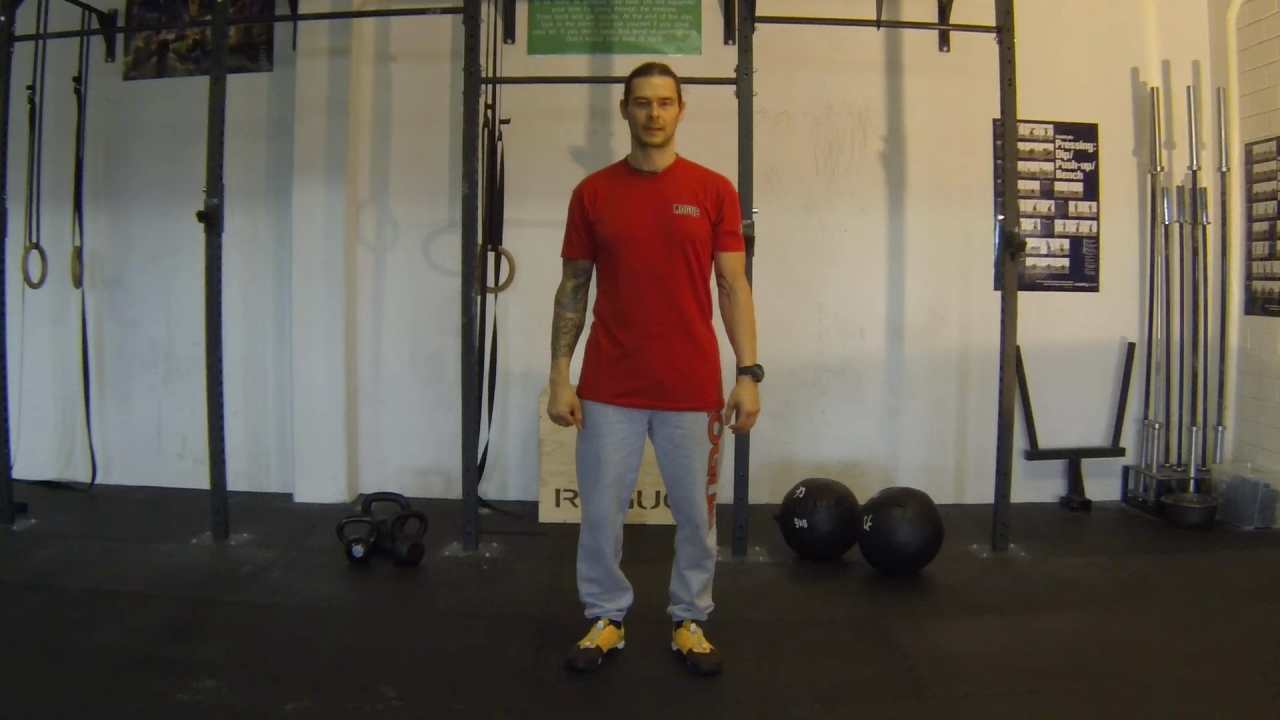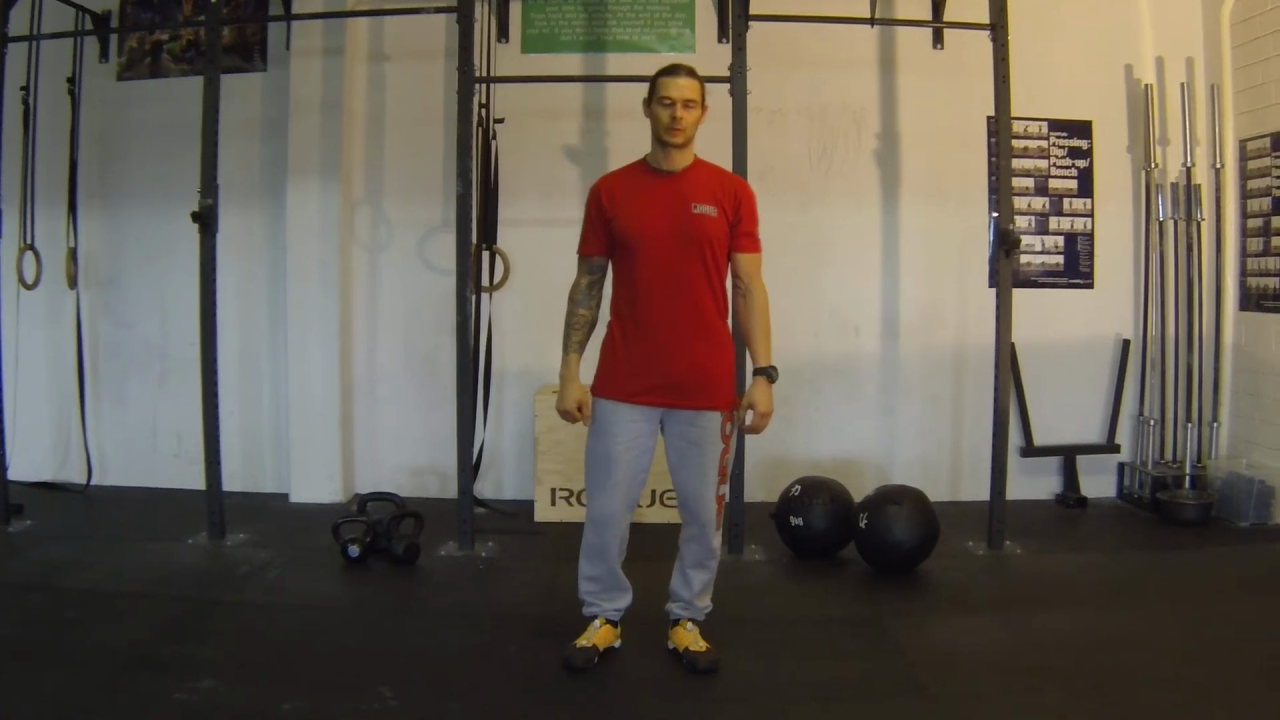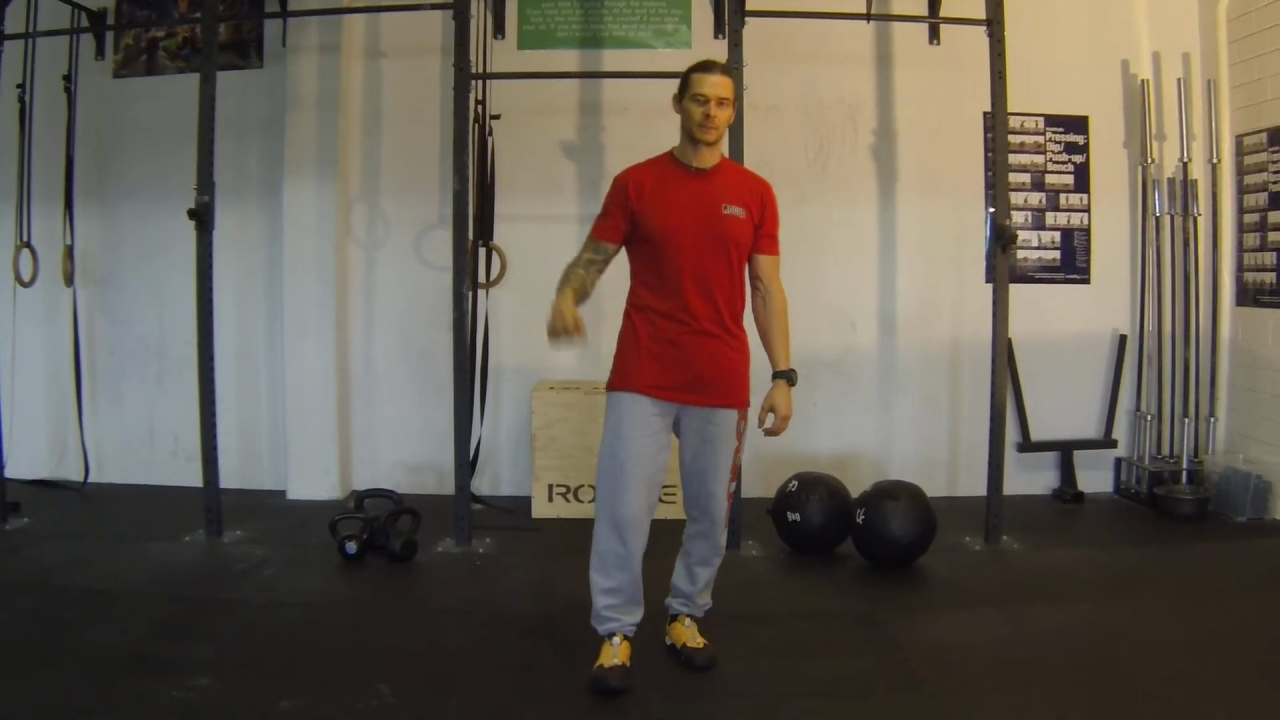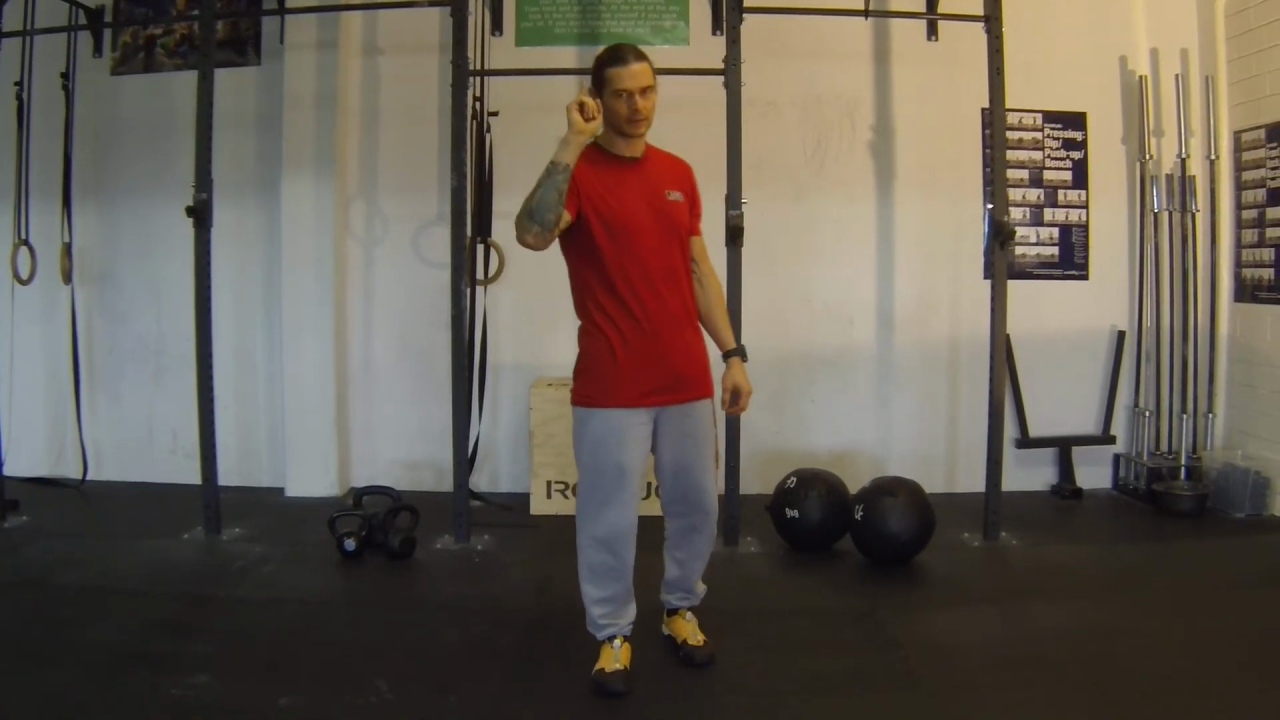
dt=1s
person 1, frame 1
left shoulder: (714, 191)
right shoulder: (592, 193)
left elbow: (733, 286)
right elbow: (572, 289)
left wrist: (748, 373)
right wrist: (559, 376)
left hip: (692, 388)
right hip: (609, 389)
left knee: (696, 512)
right knee: (601, 510)
left ankle: (689, 620)
right ankle: (605, 618)
person 1, frame 2
left shoulder: (731, 192)
right shoulder: (610, 191)
left elbow: (748, 287)
right elbow: (587, 285)
left wrist: (762, 374)
right wrist: (570, 371)
left hip: (706, 387)
right hip: (624, 385)
left knee: (703, 512)
right knee: (607, 509)
left ankle: (687, 619)
right ankle: (604, 617)
person 1, frame 3
left shoulder: (755, 193)
right shoulder: (635, 183)
left elbow: (767, 289)
right elbow: (592, 258)
left wrist: (782, 376)
right wrist: (566, 298)
left hip: (721, 382)
right hip: (642, 378)
left knee: (711, 511)
right knee: (623, 508)
left ankle: (685, 615)
right ankle: (615, 633)
person 1, frame 4
left shoulder: (678, 173)
right shoulder: (576, 174)
left elbow: (699, 270)
right elbow: (532, 234)
left wrist: (732, 353)
right wrist: (572, 142)
left hip: (686, 378)
right hip: (610, 386)
left knee: (696, 504)
right knee: (609, 516)
left ankle: (681, 609)
right ankle: (612, 634)
